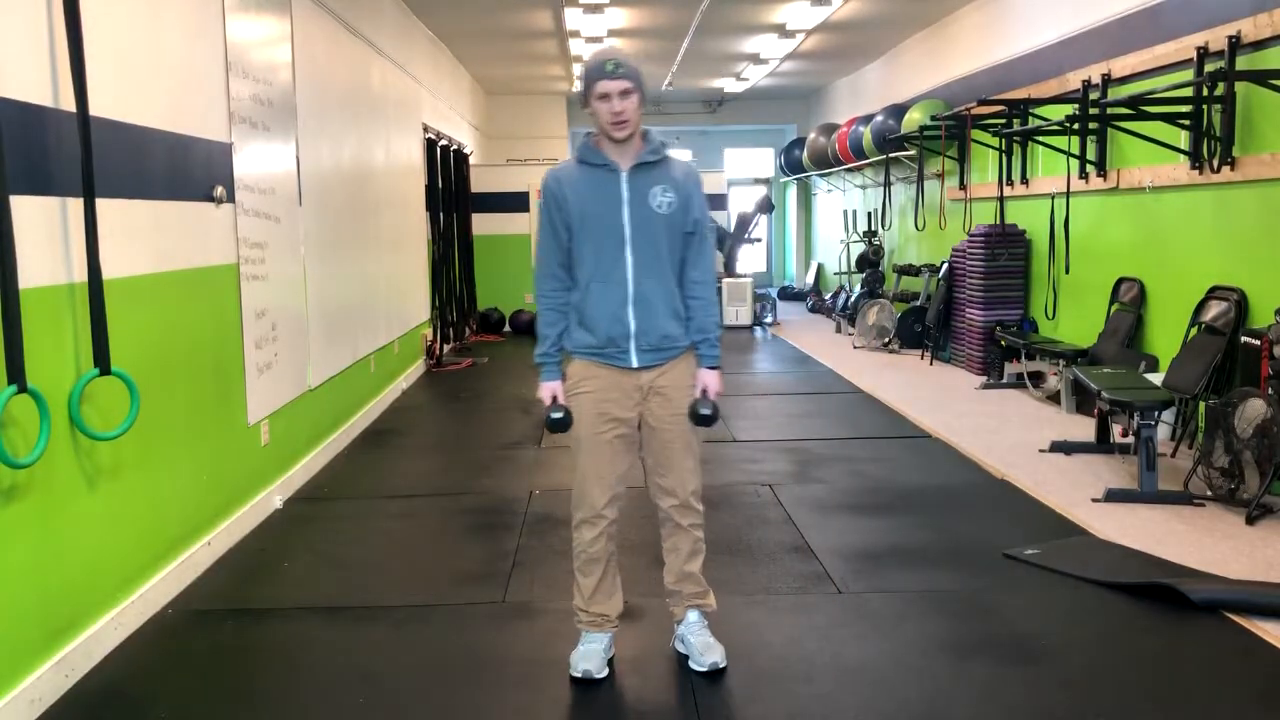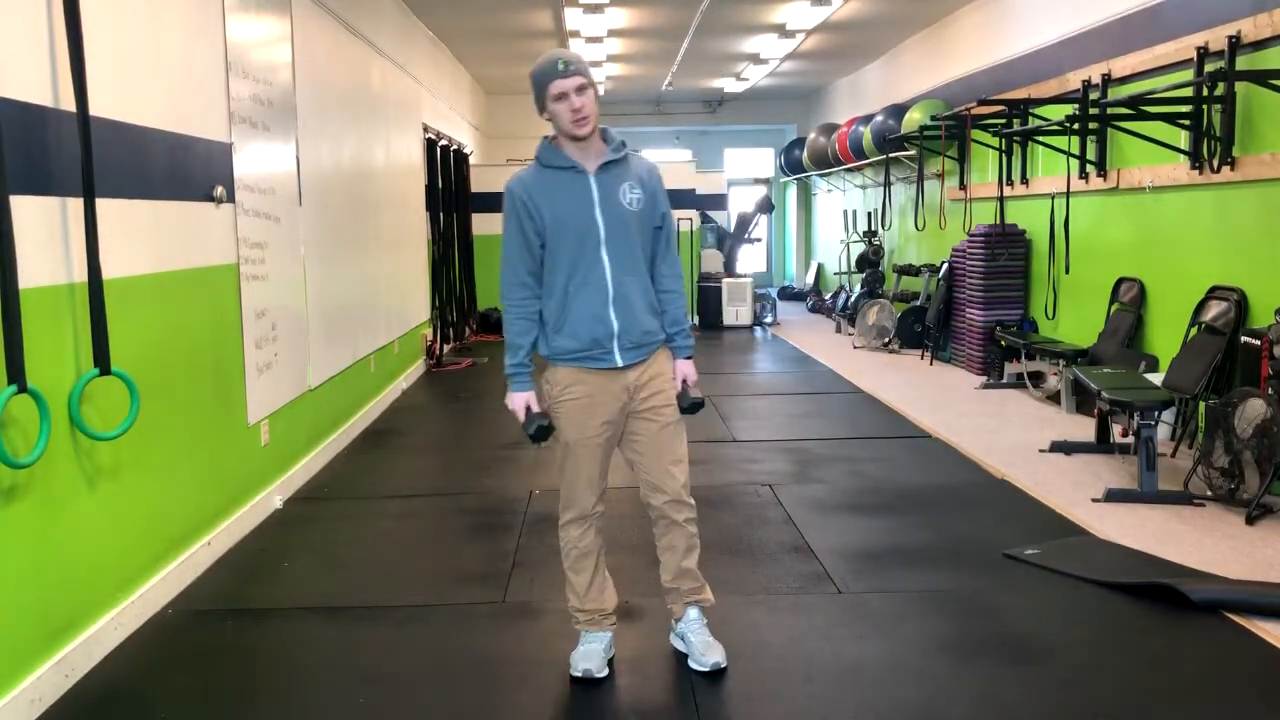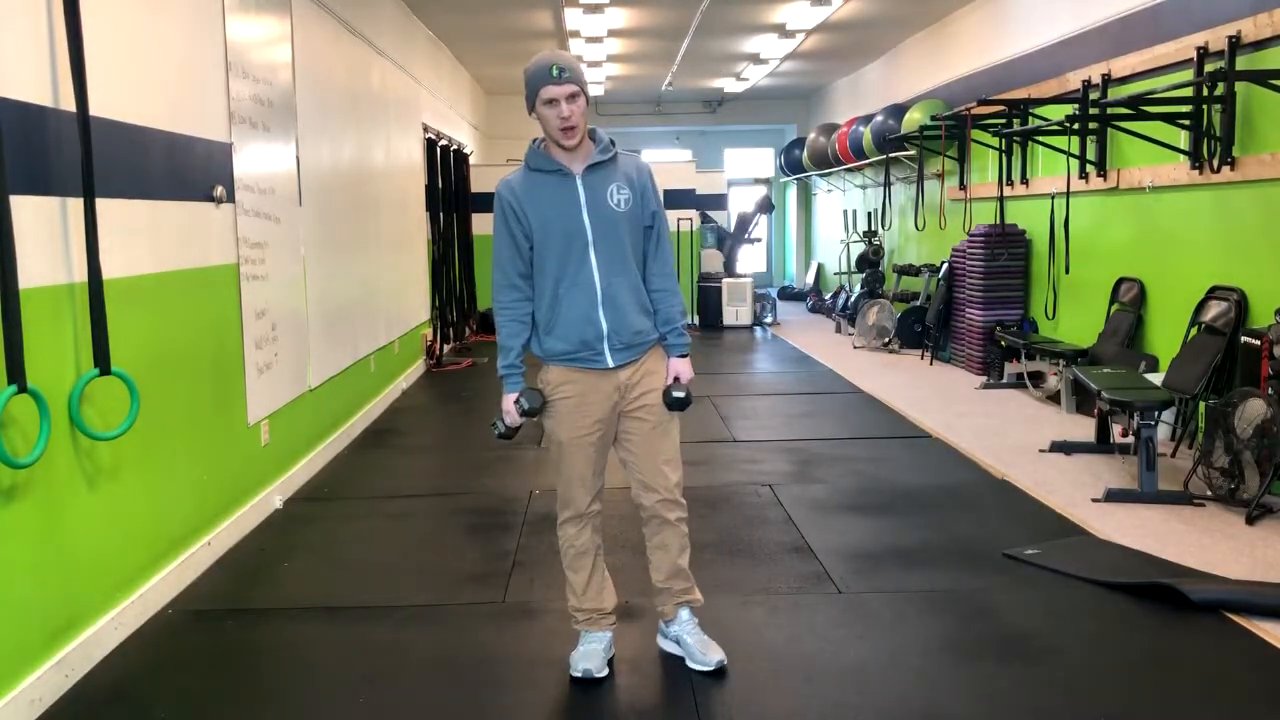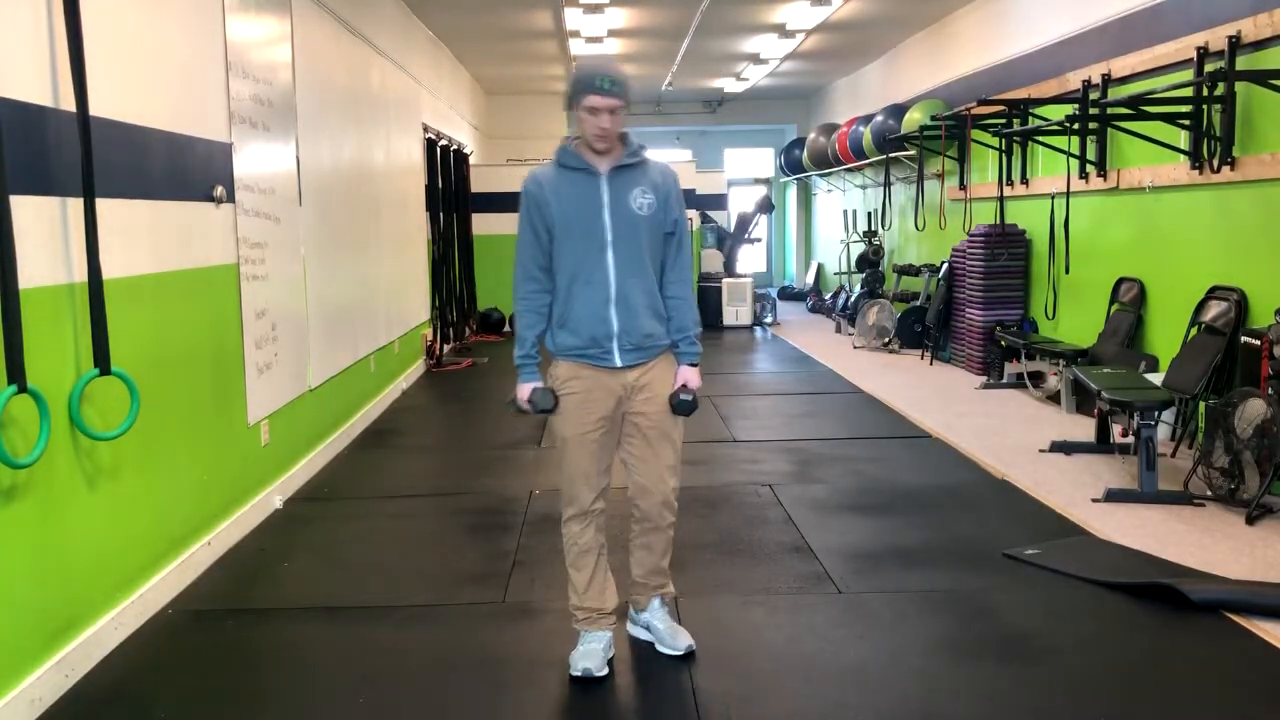
dt=0.5s
person 1, frame 1
left shoulder: (680, 179)
right shoulder: (563, 184)
left elbow: (699, 276)
right elbow: (552, 283)
left wrist: (709, 358)
right wrist: (548, 367)
left hip: (672, 367)
right hip: (594, 370)
left knee: (681, 501)
right knee: (595, 509)
left ankle: (690, 617)
right ankle: (596, 628)
person 1, frame 2
left shoulder: (643, 176)
right shoulder: (527, 189)
left elbow: (666, 271)
right elbow: (520, 290)
left wrist: (683, 349)
right wrist: (519, 377)
left hip: (651, 365)
right hip: (575, 374)
left knee: (673, 497)
right knee: (580, 510)
left ankle: (689, 617)
right ankle: (594, 628)
person 1, frame 3
left shoulder: (634, 175)
right shoulder: (516, 192)
left elbow: (660, 269)
right elbow: (512, 292)
left wrist: (678, 346)
right wrist: (512, 379)
left hip: (644, 364)
right hip: (569, 375)
left knee: (664, 497)
right knee: (578, 509)
left ankle: (679, 618)
right ankle: (594, 628)
person 1, frame 4
left shoulder: (660, 181)
right shoulder: (543, 186)
left elbow: (678, 277)
right elbow: (533, 284)
left wrist: (689, 355)
right wrist: (527, 367)
left hip: (653, 366)
right hip: (577, 370)
left knee: (656, 500)
right knee: (583, 505)
left ankle: (650, 606)
right ankle: (594, 626)
